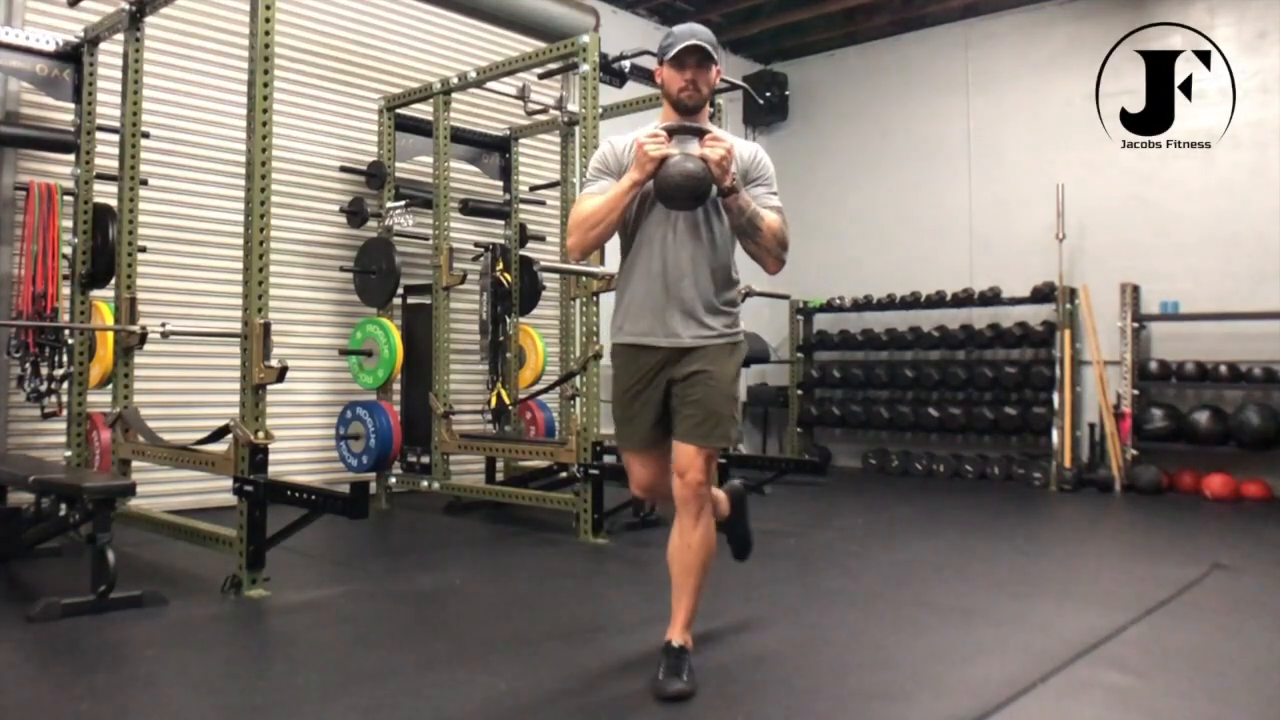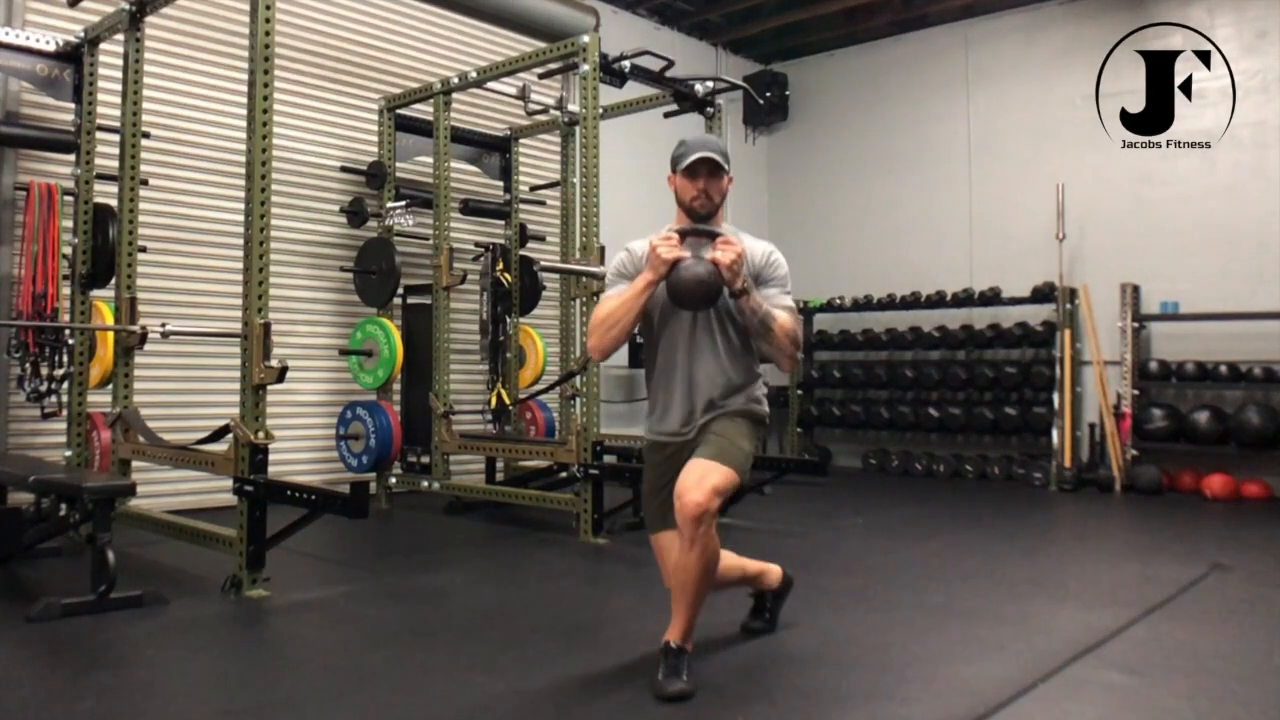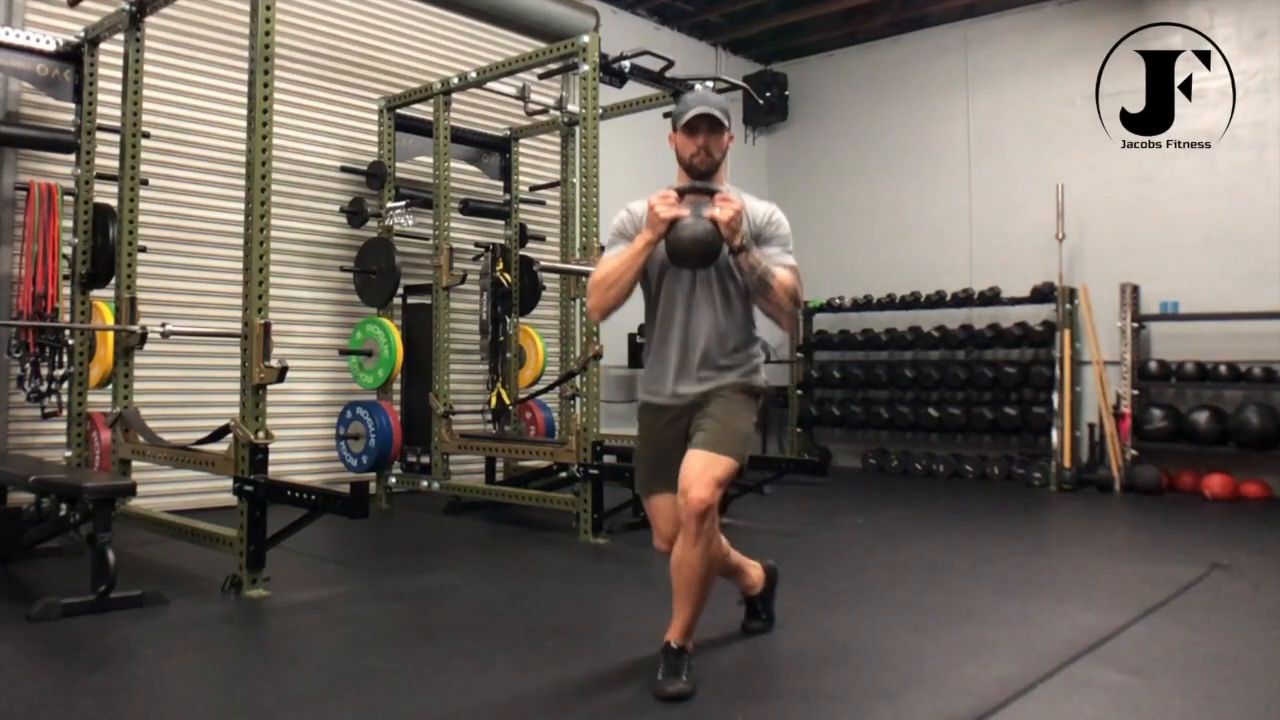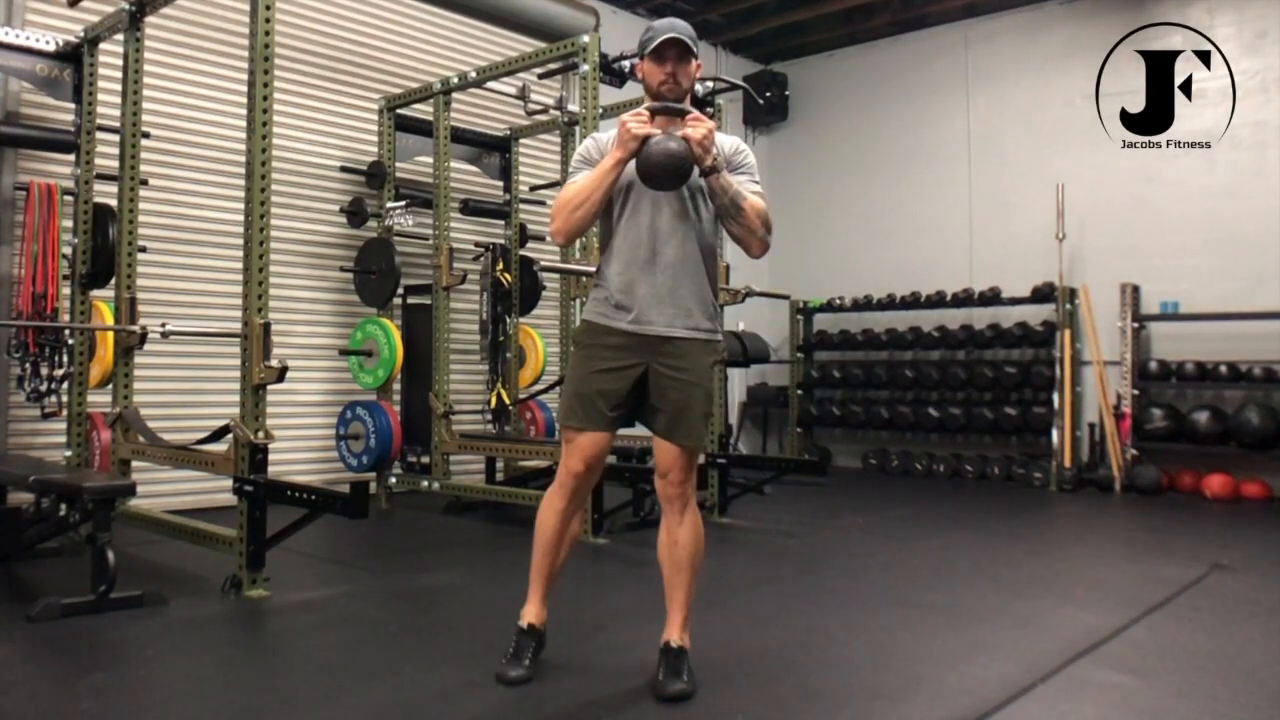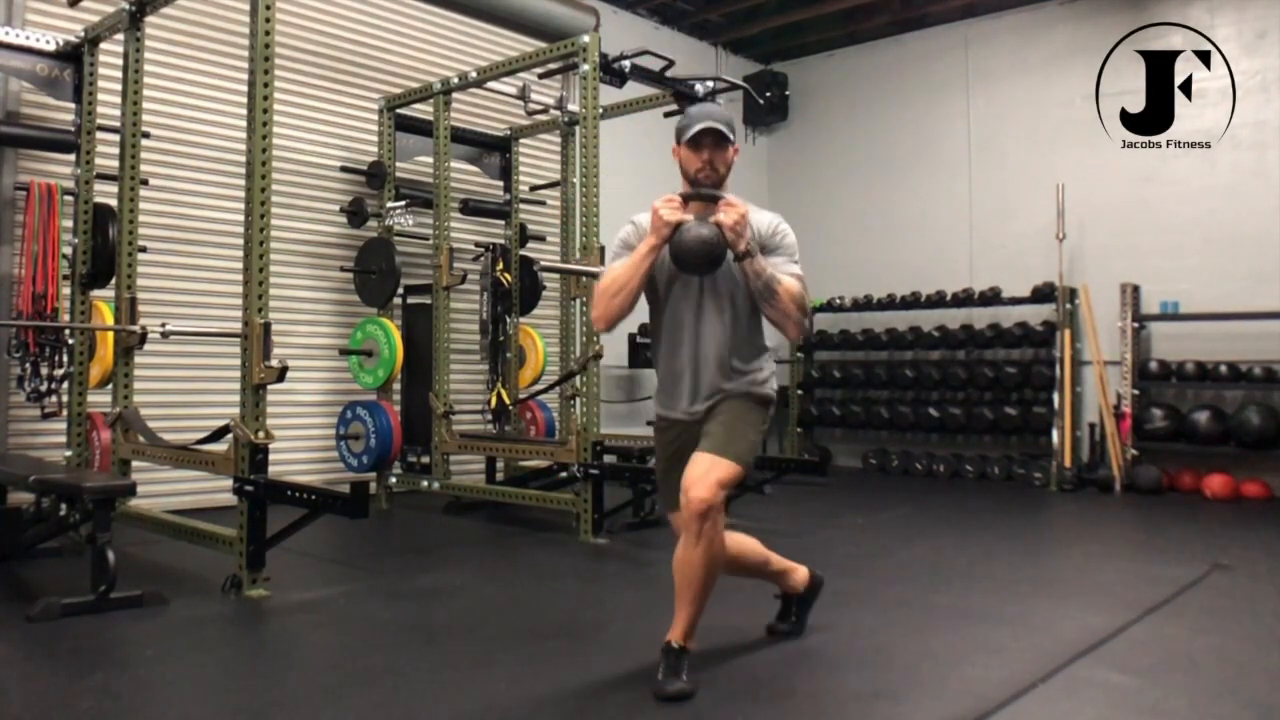
dt=1s
person 1, frame 1
left shoulder: (745, 156)
right shoulder: (619, 150)
left elbow: (775, 256)
right elbow: (577, 242)
left wrist: (728, 185)
right wrist: (638, 175)
left hip: (708, 341)
right hip: (638, 339)
left knee: (689, 485)
right knee: (647, 483)
left ankle: (677, 641)
right ankle: (726, 506)
person 1, frame 2
left shoulder: (760, 256)
right shoulder: (637, 255)
left elbow: (788, 355)
right elbow: (598, 345)
left wrist: (739, 285)
right wrist: (651, 276)
left hip: (732, 413)
right hip: (668, 428)
left knee: (694, 502)
right knee: (686, 569)
left ankle: (676, 645)
right ankle: (770, 578)
person 1, frame 3
left shoulder: (761, 217)
right shoulder: (638, 216)
left elbow: (789, 317)
right elbow: (597, 306)
left wrist: (739, 244)
right wrist: (650, 236)
left hip: (729, 387)
right hip: (662, 393)
left knee: (697, 499)
right knee: (671, 538)
left ankle: (677, 645)
right ankle: (755, 577)
person 1, frame 4
left shoulder: (729, 149)
right shoulder: (603, 143)
left elbow: (758, 241)
right elbow: (562, 229)
left wrist: (709, 164)
right wrist: (620, 154)
left hip: (687, 338)
right hip: (608, 330)
left knee: (676, 487)
right knee: (576, 471)
left ankle: (676, 641)
right ankle: (532, 620)
person 1, frame 5
left shoulder: (767, 228)
right shoulder: (642, 227)
left elbow: (796, 323)
right elbow: (603, 315)
left wrist: (743, 249)
right wrist: (655, 242)
left hip: (739, 395)
right hip: (677, 405)
left knee: (700, 499)
right knee: (698, 533)
left ankle: (678, 646)
right ankle: (797, 580)
